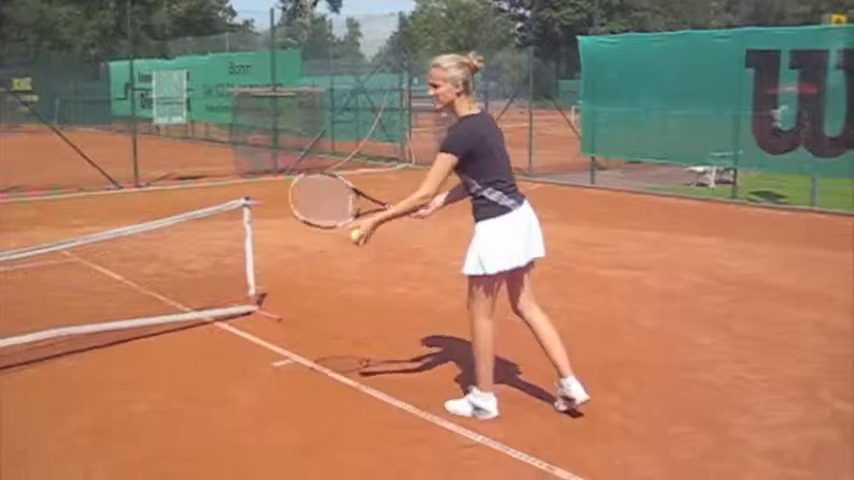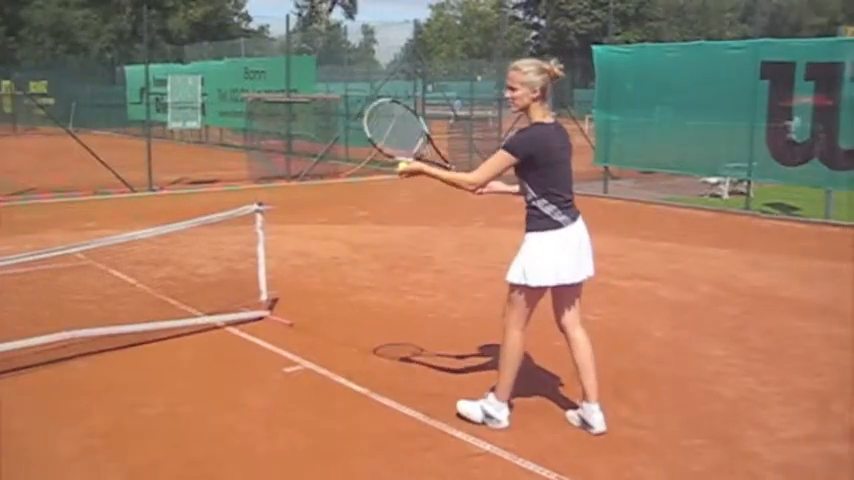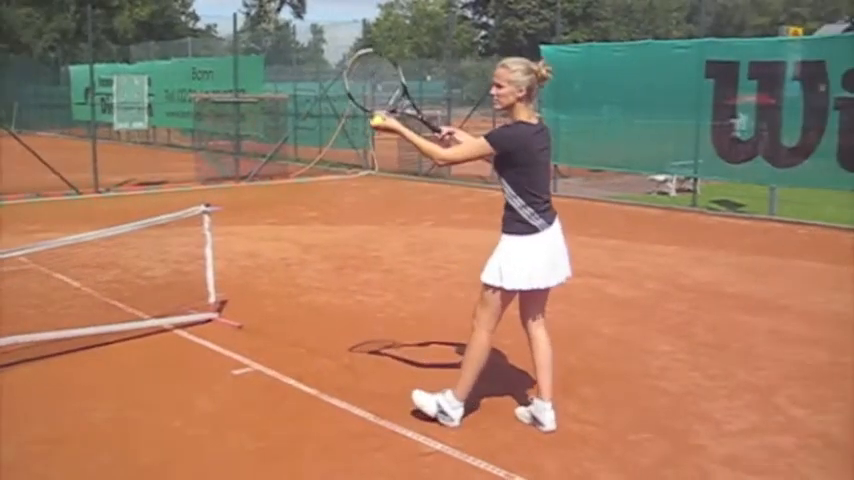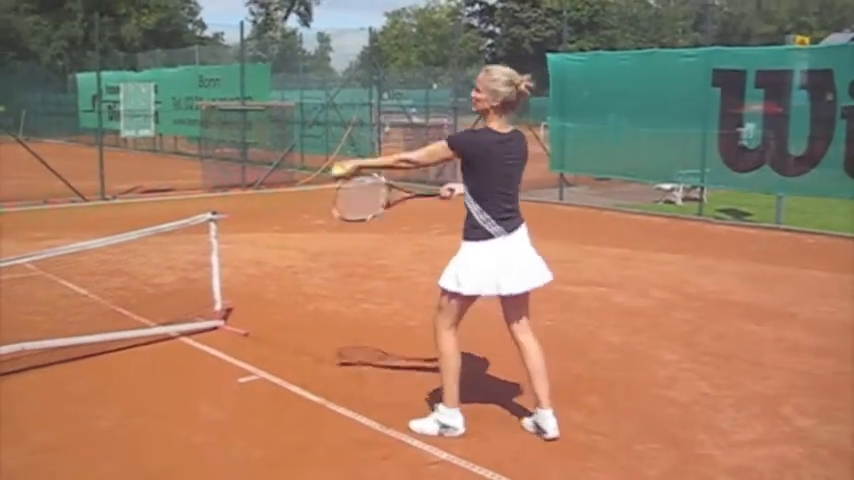
dt=0.5s
person 1, frame 1
left shoulder: (462, 133)
right shoulder: (483, 122)
left elbow: (424, 193)
left wrist: (375, 219)
right wrist: (440, 202)
left hip: (497, 228)
right hip: (520, 218)
left knee: (480, 312)
right knee: (525, 306)
left ankle: (483, 399)
right ankle: (571, 385)
person 1, frame 2
left shoulder: (529, 138)
right shoulder: (557, 132)
left elbow: (471, 181)
left wrist: (420, 168)
right wrist: (501, 186)
left hip: (547, 241)
right hip: (572, 234)
left knee: (514, 322)
right knee: (570, 322)
left ankle: (497, 407)
right ankle: (592, 410)
person 1, frame 3
left shoulder: (511, 135)
right shoulder: (537, 130)
left elbow: (446, 157)
left wrist: (398, 128)
right wrist: (459, 133)
left hip: (523, 243)
right hip: (546, 236)
left knee: (483, 323)
right knee: (535, 321)
left ankle: (452, 404)
right ankle: (543, 408)
person 1, frame 4
left shoulder: (471, 140)
right shoulder: (519, 142)
left elbow: (411, 159)
left wrist: (359, 164)
right wrist: (464, 187)
left hip: (483, 249)
right hip: (515, 243)
left knee: (445, 326)
right knee: (521, 330)
left ankle: (449, 416)
right ankle: (545, 415)
